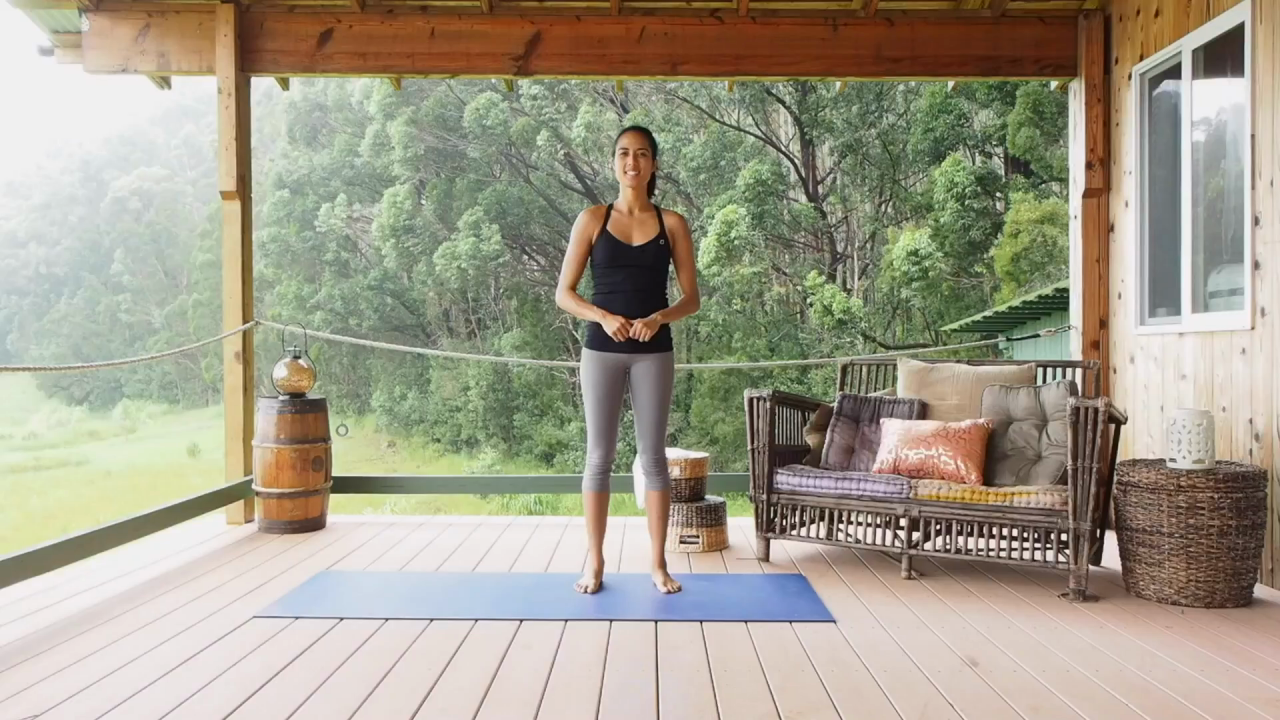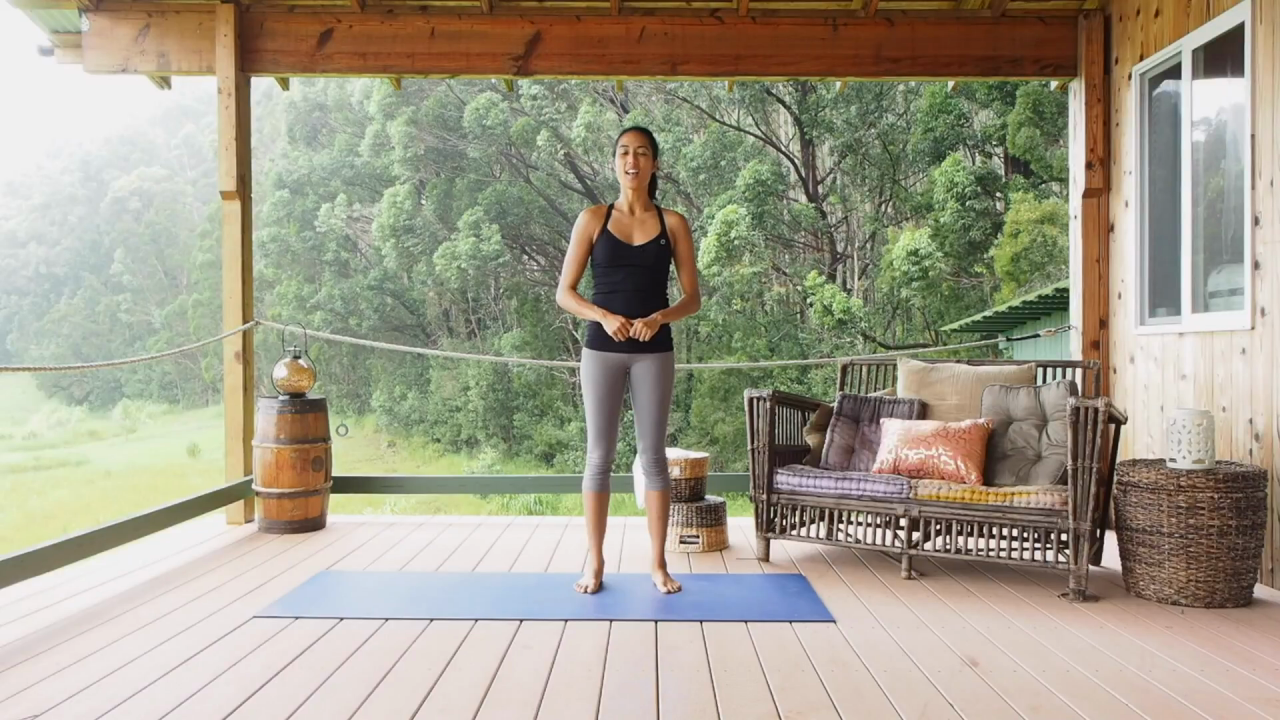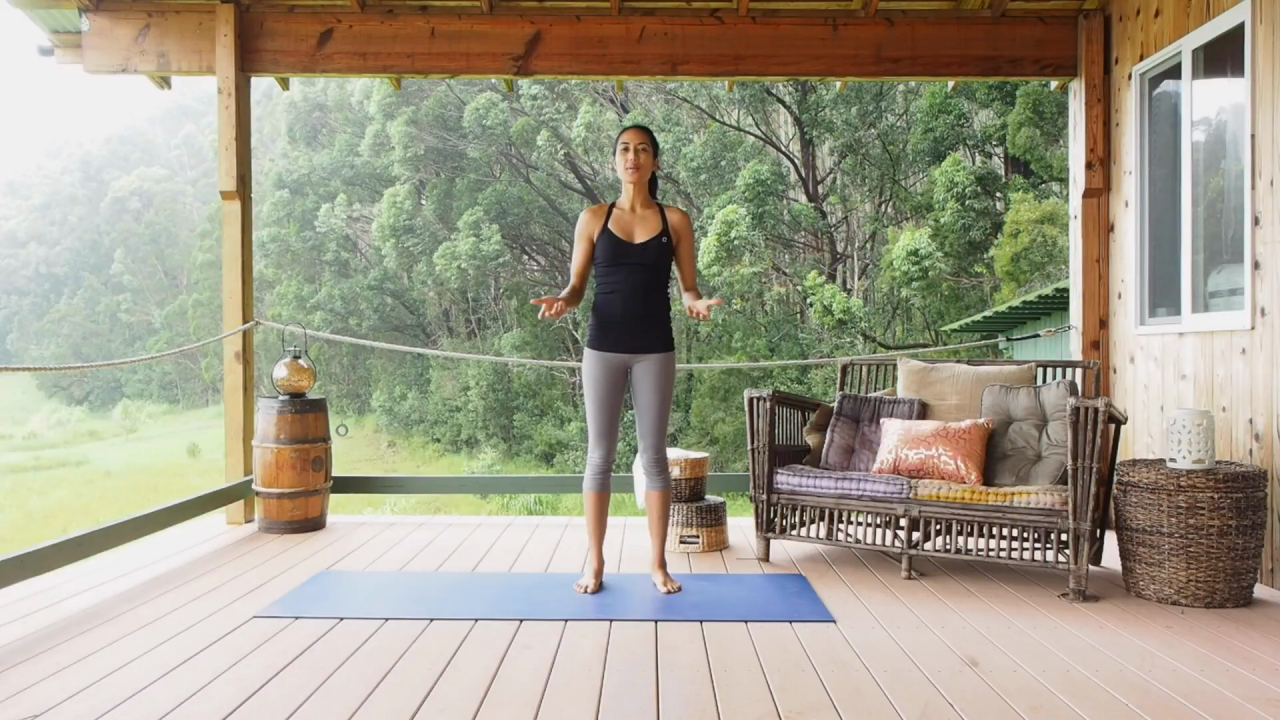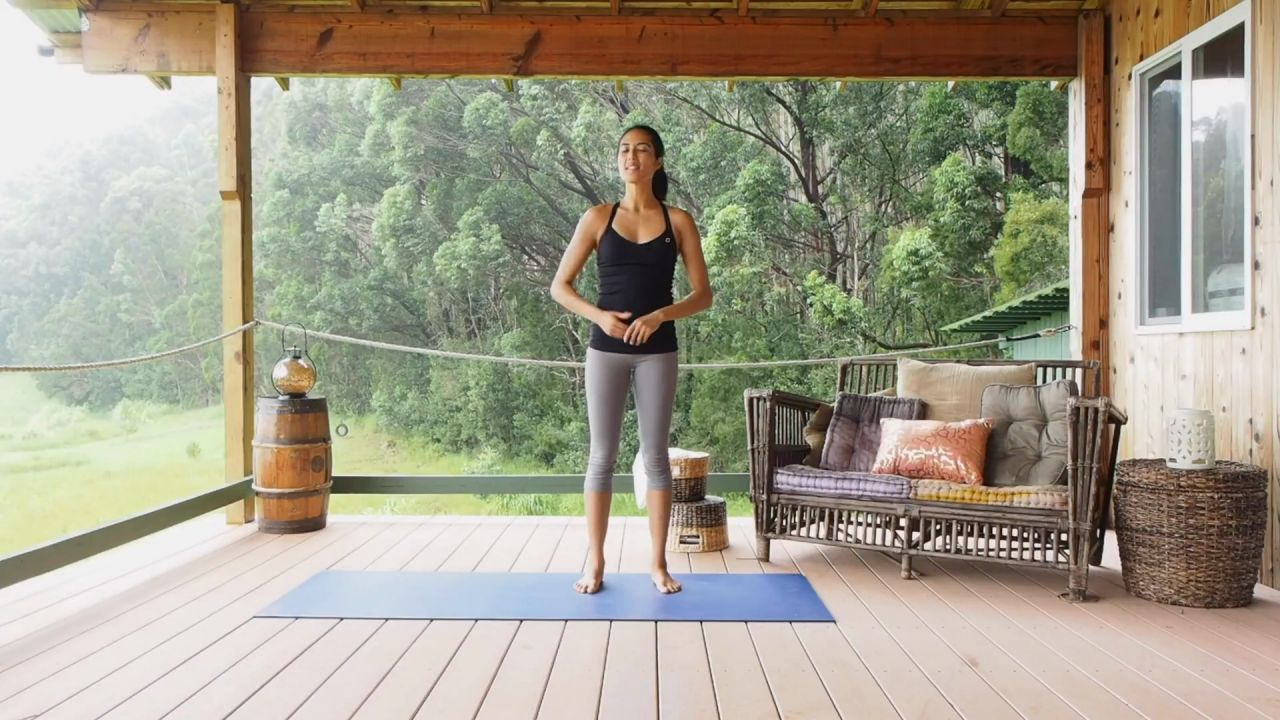
dt=0.7s
person 1, frame 1
left shoulder: (672, 223)
right shoulder: (592, 219)
left elbow: (692, 297)
right elbow: (564, 293)
left wrist: (659, 318)
right wrist: (603, 316)
left hip: (653, 352)
right hip: (602, 349)
left knee: (653, 456)
right knee: (599, 456)
left ankle: (658, 563)
right ankle: (594, 560)
person 1, frame 2
left shoulder: (672, 223)
right shoulder: (592, 219)
left elbow: (692, 297)
right elbow: (564, 292)
left wrist: (659, 318)
right wrist: (603, 316)
left hip: (654, 352)
right hip: (602, 350)
left knee: (653, 456)
right knee: (600, 456)
left ankle: (658, 563)
right ankle: (595, 560)
person 1, frame 3
left shoulder: (675, 220)
right shoulder: (593, 218)
left elbow: (689, 287)
right elbow: (576, 285)
left wrist: (697, 304)
right wrist: (561, 302)
left hip: (654, 350)
right hip: (603, 348)
left knee: (653, 456)
right knee: (600, 455)
left ankle: (658, 562)
right ankle: (594, 560)
person 1, frame 4
left shoulder: (678, 221)
right shoulder: (597, 218)
left elbow: (703, 295)
right elbow: (560, 287)
left wrist: (660, 316)
right wrist: (599, 316)
left hip: (658, 350)
right hip: (606, 349)
left knee: (656, 456)
right knee: (602, 456)
left ankle: (658, 563)
right ankle: (595, 560)
